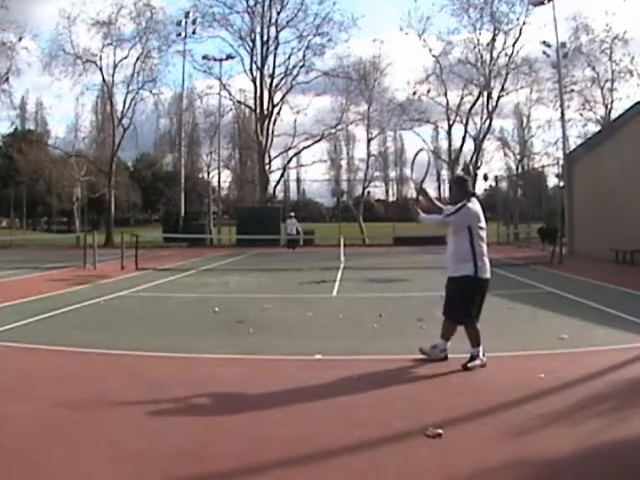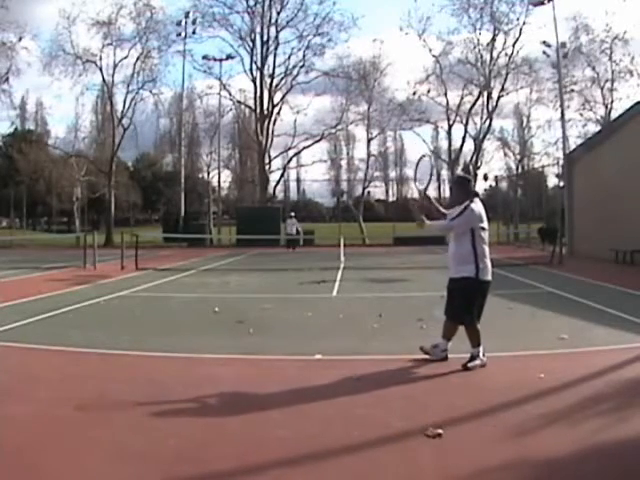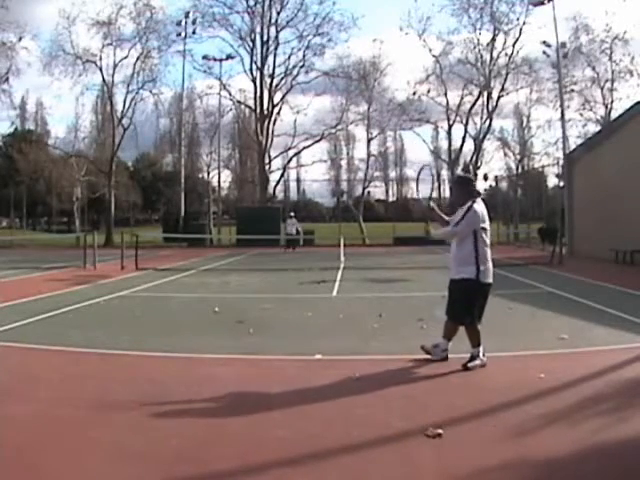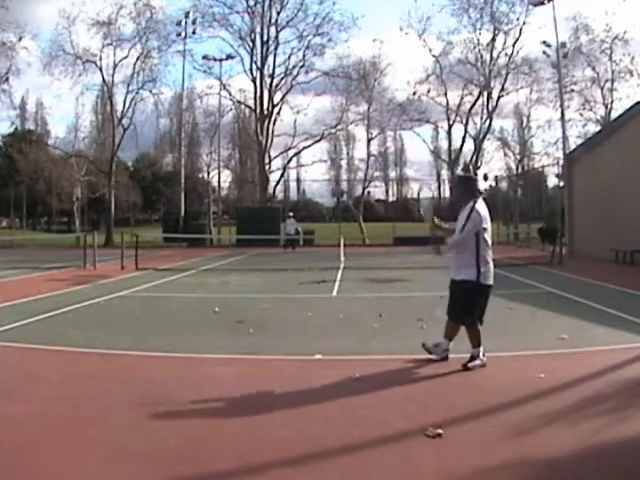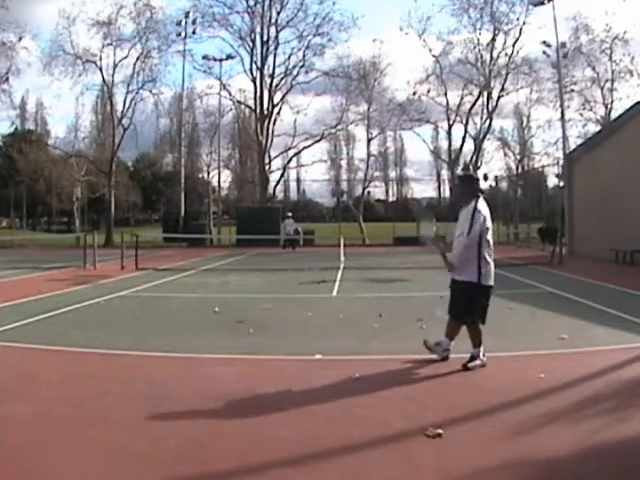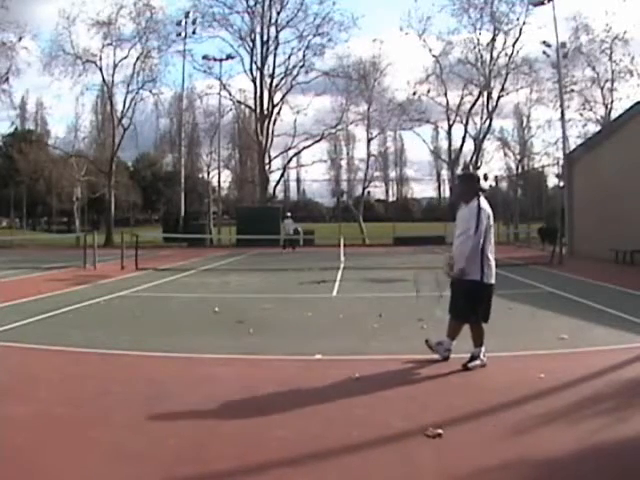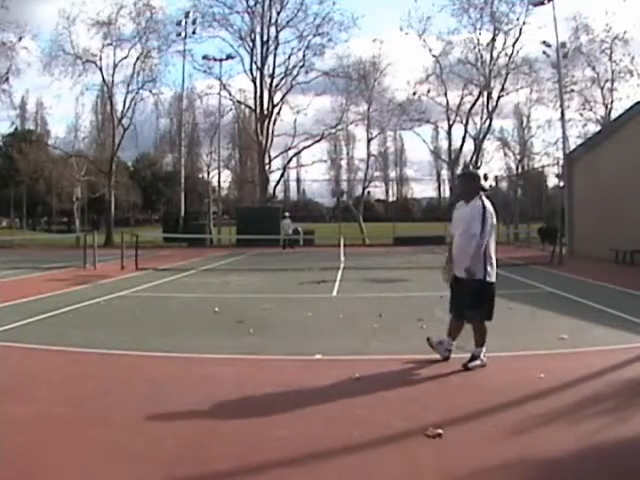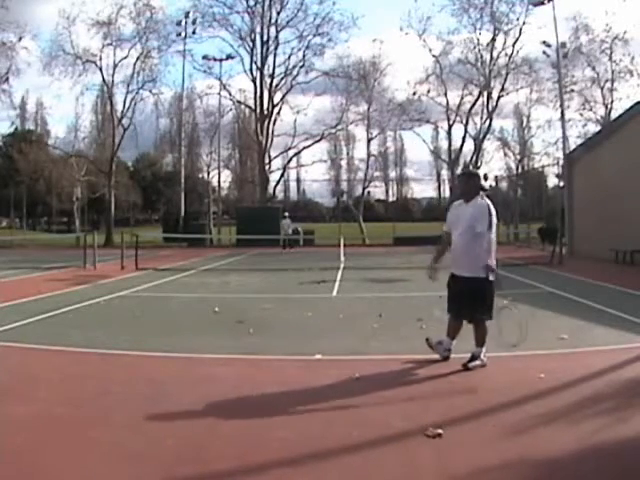
dt=0.1s
person 1, frame 1
left shoulder: (468, 209)
right shoulder: (463, 208)
left elbow: (440, 221)
right elbow: (443, 212)
left wrist: (420, 216)
right wrist: (425, 196)
left hip: (471, 274)
right hip: (459, 272)
left knee: (466, 318)
right knee: (451, 314)
left ankle: (478, 355)
right ankle: (441, 348)
person 1, frame 2
left shoulder: (471, 209)
right shoulder: (464, 208)
left elbow: (446, 226)
right elbow: (446, 217)
left wrist: (425, 222)
right wrist: (429, 201)
left hip: (472, 275)
right hip: (460, 273)
left knee: (467, 318)
right knee: (452, 314)
left ankle: (478, 355)
right ankle: (441, 348)
person 1, frame 3
left shoulder: (473, 210)
right shoulder: (466, 208)
left elbow: (451, 232)
right elbow: (451, 224)
left wrist: (433, 233)
right wrist: (434, 210)
left hip: (473, 276)
right hip: (461, 274)
left knee: (467, 319)
right knee: (454, 315)
left ankle: (478, 355)
right ankle: (442, 348)
person 1, frame 4
left shoulder: (475, 210)
right shoulder: (469, 208)
left elbow: (459, 239)
right elbow: (458, 234)
right wrist: (440, 226)
left hip: (474, 276)
right hip: (462, 274)
left knee: (469, 319)
right knee: (454, 315)
left ankle: (479, 355)
right ankle: (443, 348)
person 1, frame 5
left shoulder: (477, 210)
right shoulder: (467, 208)
left elbow: (467, 241)
left wrist: (452, 262)
right wrist: (453, 261)
left hip: (475, 277)
right hip: (463, 275)
left knee: (470, 319)
right knee: (456, 314)
left ankle: (479, 355)
right ankle: (444, 347)
person 1, frame 6
left shoulder: (480, 208)
right shoulder: (464, 208)
left elbow: (475, 241)
left wrist: (462, 267)
right wrist: (454, 262)
left hip: (476, 275)
right hip: (462, 273)
left knee: (473, 317)
right knee: (457, 314)
left ankle: (479, 355)
right ankle: (446, 347)
person 1, frame 7
left shoulder: (482, 207)
right shoulder: (460, 207)
left elbow: (480, 239)
left wrist: (470, 266)
right wrist: (449, 263)
left hip: (478, 274)
right hip: (461, 272)
left knee: (476, 317)
right knee: (457, 313)
left ankle: (479, 354)
right ankle: (446, 346)
person 1, frame 8
left shoulder: (483, 206)
right shoulder: (456, 207)
left elbow: (489, 235)
right elbow: (447, 236)
left wrist: (488, 261)
right wrist: (435, 261)
left hip: (479, 274)
right hip: (459, 271)
left knee: (478, 317)
right knee: (455, 312)
left ankle: (479, 354)
right ankle: (446, 346)
